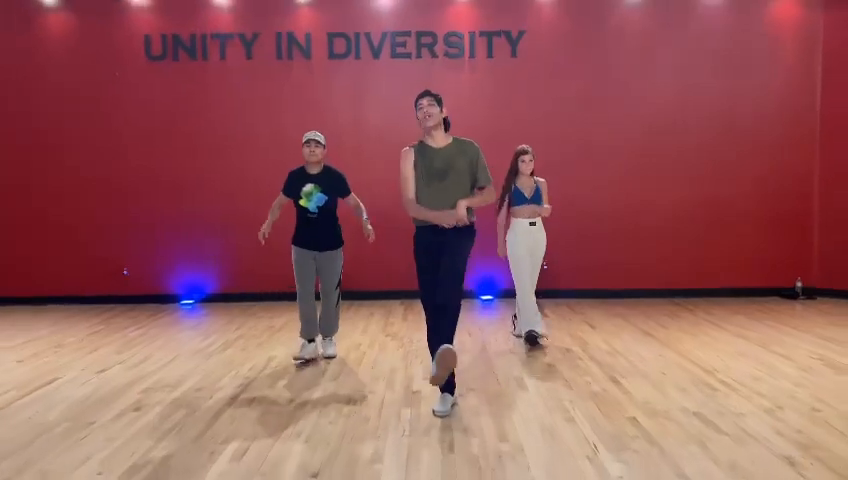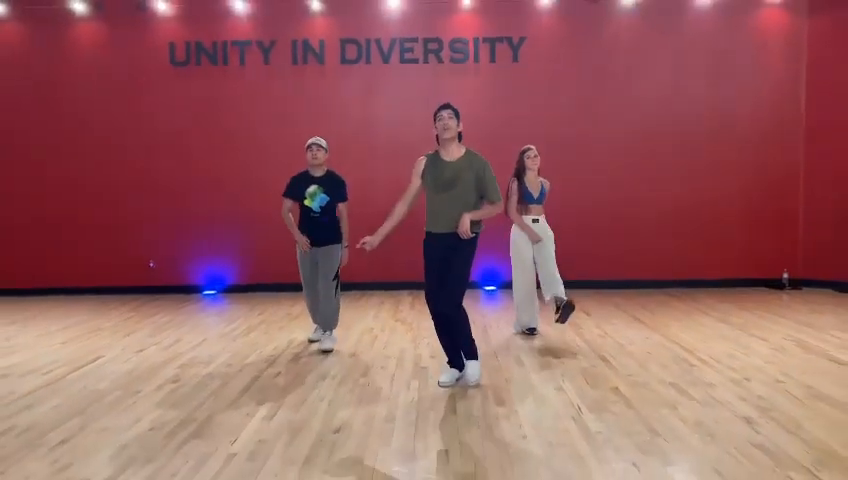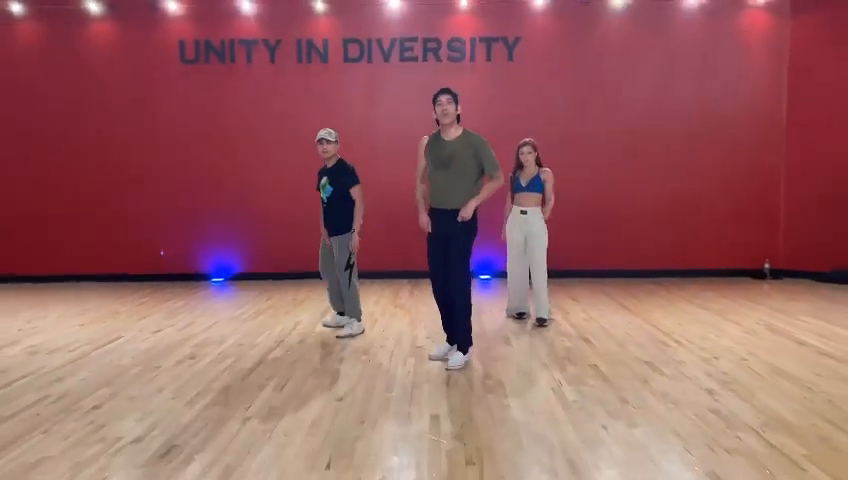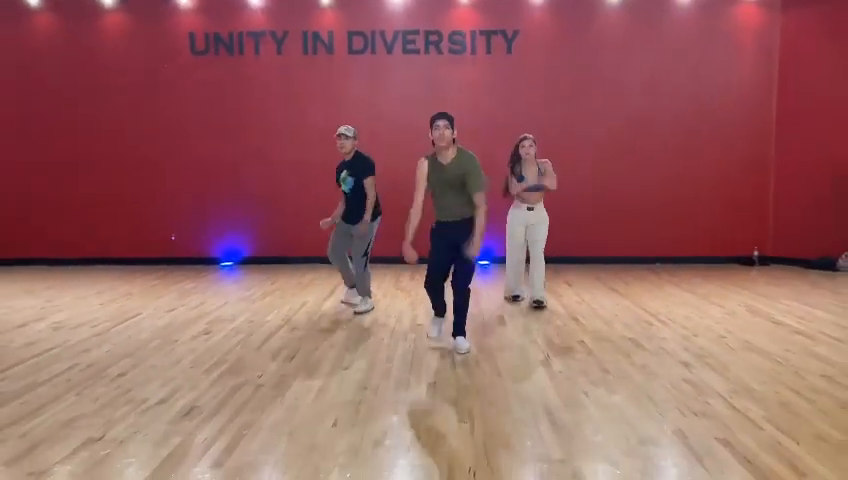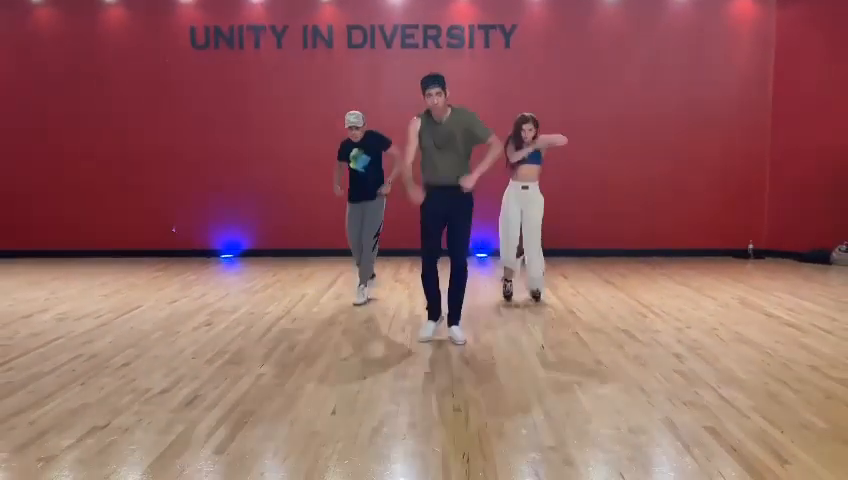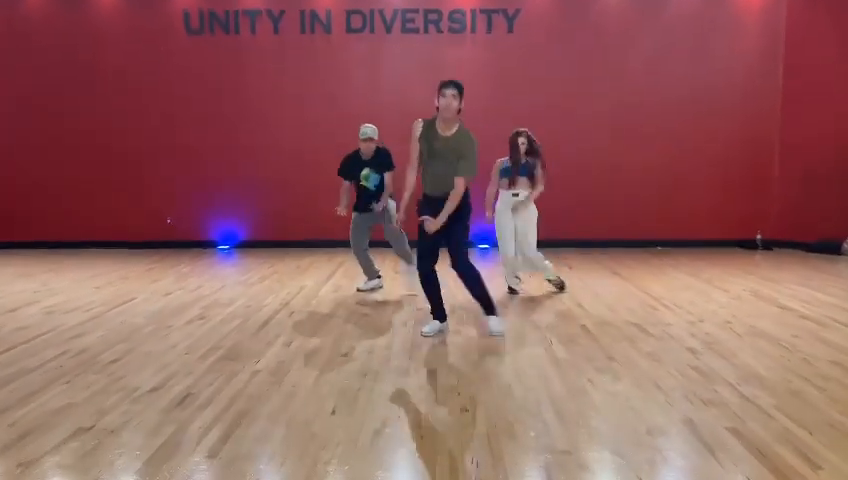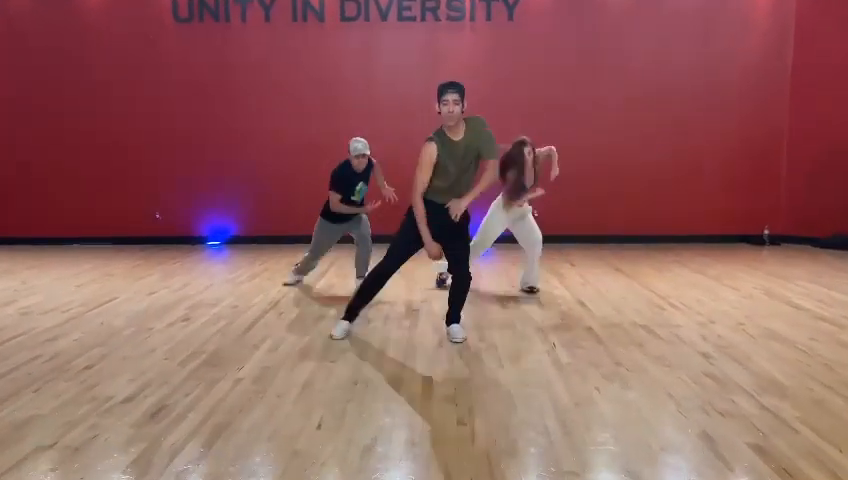
dt=0.7s
person 1, frame 1
left shoulder: (468, 149)
right shoulder: (411, 154)
left elbow: (490, 193)
right elbow: (409, 203)
left wrist: (464, 202)
right wrist: (440, 215)
left hip: (460, 231)
right hip: (426, 234)
left knee: (448, 280)
right knee: (432, 306)
left ankle: (444, 349)
person 1, frame 2
left shoulder: (477, 163)
right shoulder: (424, 163)
left elbow: (497, 205)
right elbow: (404, 203)
left wrist: (470, 216)
right wrist: (378, 236)
left hip: (462, 241)
right hip: (433, 241)
left knee: (450, 301)
right knee: (435, 304)
left ankle: (471, 356)
right ankle: (455, 364)
person 1, frame 3
left shoulder: (474, 142)
right shoulder: (427, 143)
left elbow: (497, 178)
right elbow: (420, 181)
left wrist: (473, 202)
right wrist: (421, 212)
left hip: (462, 220)
right hip: (436, 218)
left knee: (458, 279)
right knee: (438, 282)
left ankle: (463, 347)
right ankle: (451, 340)
person 1, frame 4
left shoulder: (468, 161)
right shoulder: (425, 163)
left elbow: (481, 204)
right elbow: (418, 203)
left wrist: (476, 240)
right wrist: (407, 241)
left hip: (468, 226)
right hip: (443, 228)
left knee: (461, 283)
right knee: (433, 281)
left ankle: (459, 334)
right ankle: (439, 314)
person 1, frame 5
left shoulder: (466, 118)
right shoulder: (418, 123)
left elbow: (495, 146)
right elbow: (407, 162)
left wrist: (474, 174)
right wrist: (410, 185)
left hip: (461, 195)
right hip: (432, 195)
left knee: (459, 260)
right knee: (428, 257)
left ankle: (454, 322)
right ankle: (433, 317)
person 1, frame 6
left shoulder: (465, 141)
right shoulder: (421, 127)
left elbow: (459, 187)
right elbow: (413, 168)
left wrist: (440, 221)
right wrist: (403, 207)
left hip: (455, 205)
right hip: (429, 203)
left knee: (460, 262)
right knee: (425, 264)
left ankle: (490, 313)
right ankle: (439, 317)
person 1, frame 7
left shoulder: (479, 127)
right shoulder: (433, 146)
left elbow: (491, 169)
right elbow: (416, 195)
left wrist: (466, 199)
right wrist: (428, 240)
left hip: (457, 211)
right hip: (425, 210)
left knee: (461, 273)
right knee: (387, 266)
left ankle: (453, 321)
right ankle: (349, 317)
person 2, frame 1
left shoulder: (335, 177)
right shoulder: (294, 177)
left elbow: (354, 203)
right elbow: (280, 203)
left wrist: (365, 222)
right wrist: (268, 223)
left hip: (331, 244)
right hip: (302, 245)
left knee: (330, 293)
right knee: (305, 294)
left ankle: (328, 338)
right ankle: (309, 342)
person 2, frame 2
left shoulder: (337, 181)
right shoulder: (297, 181)
left elbow: (343, 214)
right elbow: (286, 211)
left wrist: (345, 245)
right wrist: (296, 234)
left hip: (331, 243)
right hip: (306, 243)
left knee: (329, 287)
right knee: (310, 287)
left ankle: (329, 332)
right ankle: (320, 325)
person 2, frame 3
left shoulder: (346, 170)
right shoulder: (322, 172)
left elbow: (359, 201)
left wrist: (355, 231)
right wrist: (323, 228)
left hip: (345, 232)
right hip: (330, 232)
left knee: (345, 274)
right knee: (327, 271)
left ankle: (355, 321)
right ankle: (341, 314)
person 2, frame 4
left shoulder: (364, 162)
right shoulder: (341, 167)
left elbow: (371, 191)
left wrist: (367, 218)
right wrist: (332, 218)
left hip: (365, 218)
right hip: (347, 218)
left knee: (359, 258)
right knee: (334, 253)
left ankle: (366, 299)
right ankle: (353, 289)
person 2, frame 5
left shoulder: (376, 139)
right shoulder: (345, 146)
left elbow: (397, 157)
right elbow: (340, 166)
left wrist: (389, 183)
right wrist: (337, 184)
left hip: (375, 198)
right hip: (354, 199)
left knee: (369, 240)
right knee: (354, 240)
left ankle: (364, 286)
right ankle: (368, 277)
person 2, frame 6
left shoulder: (383, 155)
right shoulder: (349, 161)
left elbow: (388, 184)
right elbow: (346, 186)
left wrist: (383, 202)
right wrist: (343, 205)
left hip: (383, 204)
right hip: (361, 209)
left knee: (393, 232)
right knee: (358, 246)
left ankle: (410, 263)
right ankle: (374, 278)
person 2, frame 7
left shoulder: (368, 163)
right shoulder: (340, 173)
right elbow: (334, 204)
left wrist: (383, 185)
right wrist: (361, 209)
left hip: (356, 215)
right hip: (332, 218)
left knee: (365, 244)
right knee: (315, 252)
left ankle: (361, 278)
right ankle: (298, 272)
person 3, frame 1
left shoulder: (541, 183)
right shoulder: (509, 185)
left elbow: (544, 210)
right elbow: (500, 215)
left wrist: (546, 208)
right wrist: (501, 241)
left hip: (537, 233)
right hip: (517, 234)
left knee: (530, 282)
right knee: (523, 282)
left ankle: (520, 318)
right ankle: (532, 327)
person 3, frame 2
left shoulder: (545, 183)
right shoulder: (516, 183)
right elbow: (512, 211)
right wrist: (528, 231)
left hip: (543, 228)
right hip: (522, 231)
left knee: (548, 266)
right knee: (525, 276)
left ankle: (560, 301)
right ankle: (526, 322)
person 3, frame 3
left shoulder: (545, 173)
right shoulder: (515, 174)
left elbow: (549, 198)
right elbow: (509, 201)
left wrist: (548, 210)
right wrist: (505, 225)
left hip: (535, 220)
right hip: (515, 220)
left knee: (538, 266)
right knee: (516, 266)
left ankle: (542, 311)
right ankle: (518, 307)
person 3, frame 4
left shoulder: (545, 165)
right shoulder: (514, 168)
left elbow: (553, 185)
right elbow: (513, 190)
left wrist: (538, 180)
right wrist: (527, 182)
left hip: (538, 214)
right hip: (518, 213)
left knee: (537, 254)
right knee: (515, 254)
left ankle: (538, 295)
right ankle: (514, 290)
person 3, frame 5
left shoulder: (540, 142)
right shoulder: (512, 144)
left elbow: (563, 140)
right elbow: (512, 157)
left wrist: (542, 141)
right wrist: (530, 147)
left hip: (533, 196)
right hip: (513, 194)
left knee: (532, 239)
right knee: (509, 235)
left ankle: (534, 284)
right ankle: (508, 277)
person 3, frame 6
left shoulder: (534, 162)
right shoulder: (501, 164)
left elbow: (540, 185)
right elbow: (492, 187)
left wrist: (528, 200)
right wrist: (489, 209)
left hip: (525, 207)
right hip: (503, 204)
left knee: (529, 250)
right knee: (507, 250)
left ankle: (551, 275)
right ankle: (513, 281)
person 3, frame 7
left shoulder: (534, 158)
right shoulder: (512, 172)
left elbow: (551, 149)
right elbow: (509, 201)
left wrist: (554, 166)
right wrist: (531, 195)
left hip: (521, 210)
right hip: (503, 209)
left knee: (535, 242)
right knee: (479, 244)
left ankle: (529, 283)
right ankle: (446, 270)
